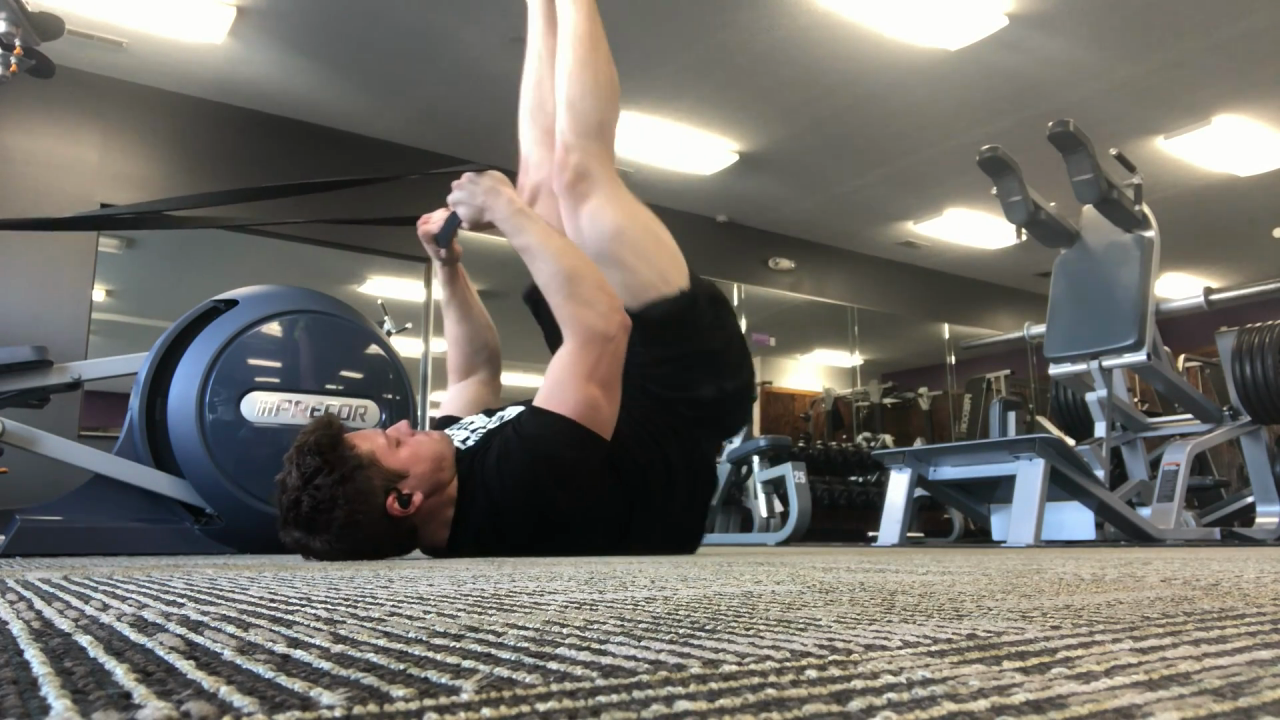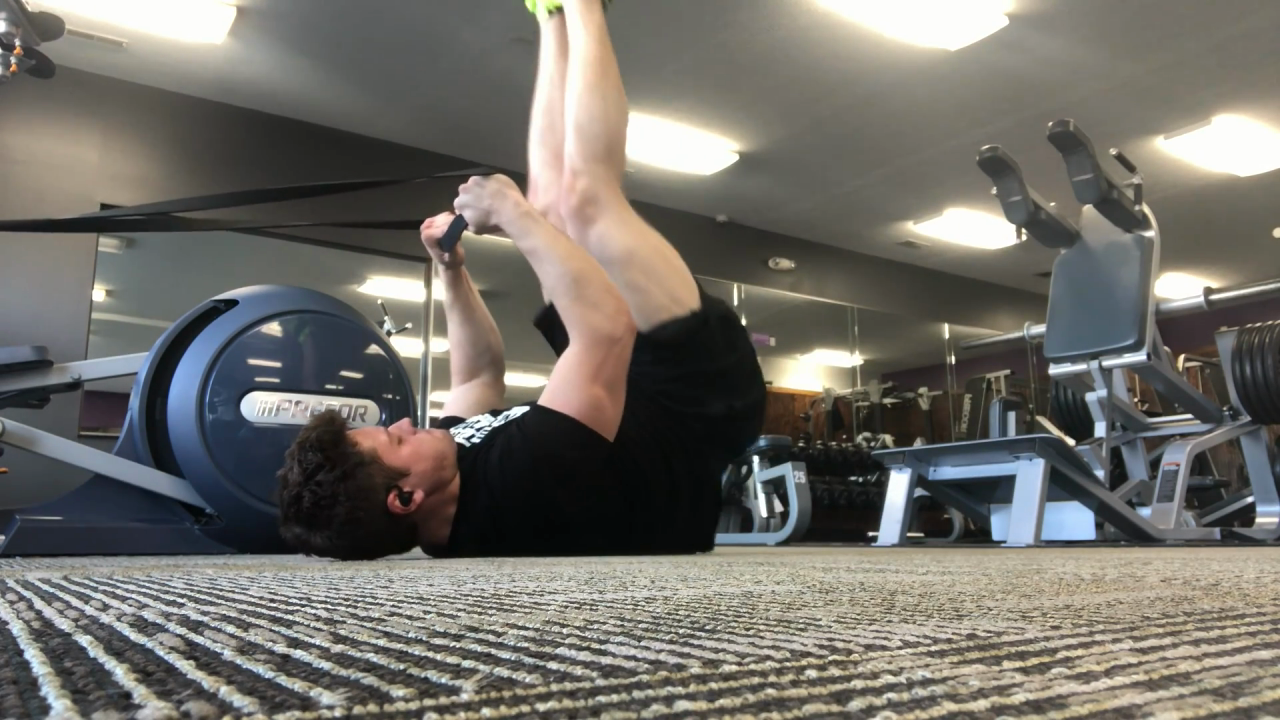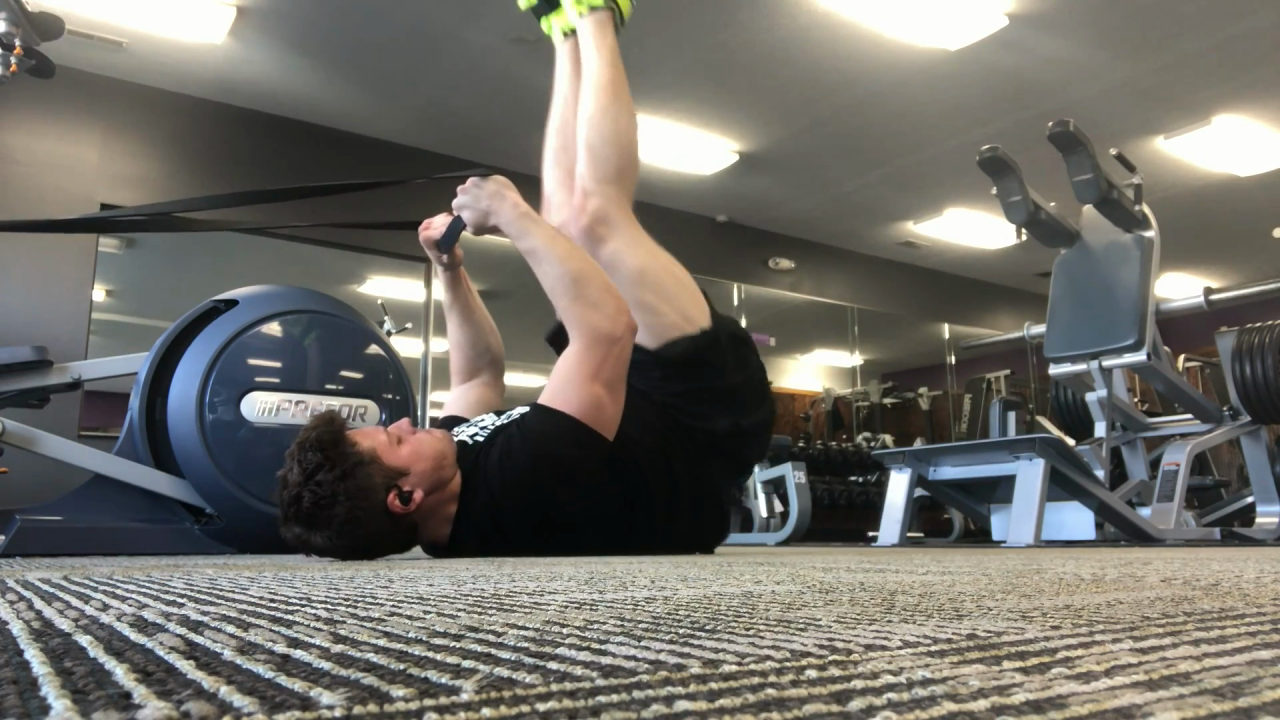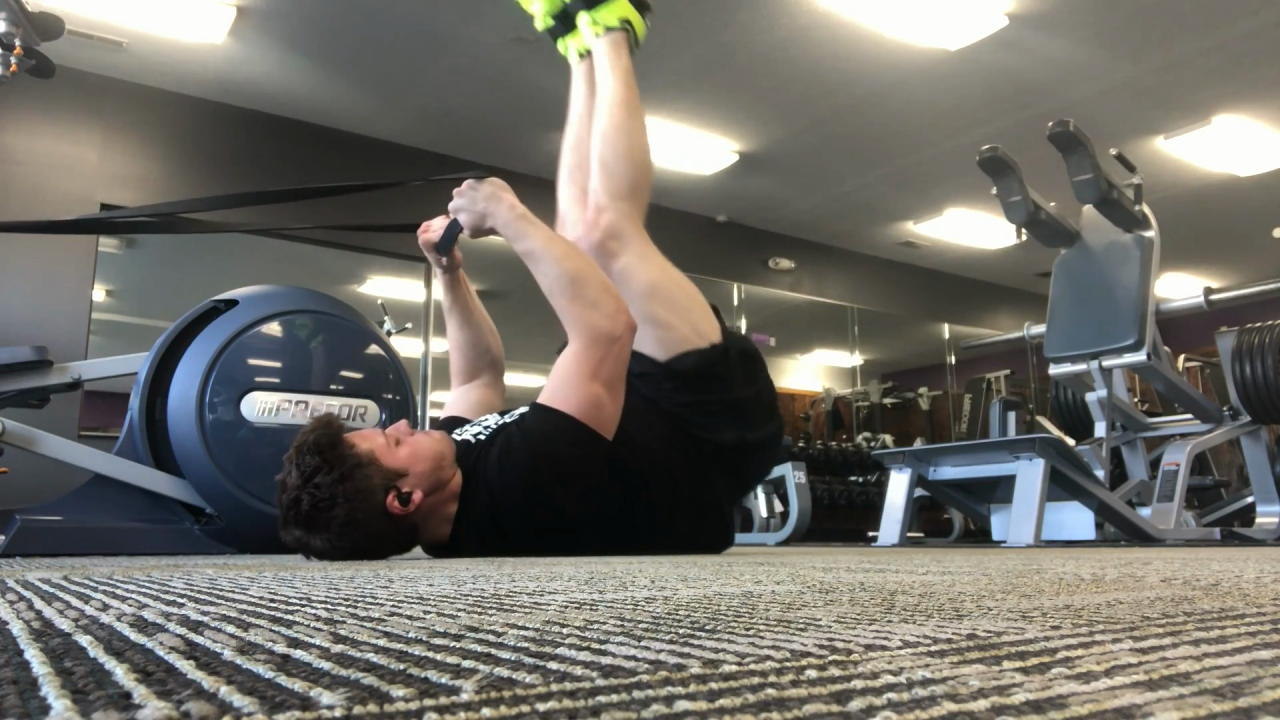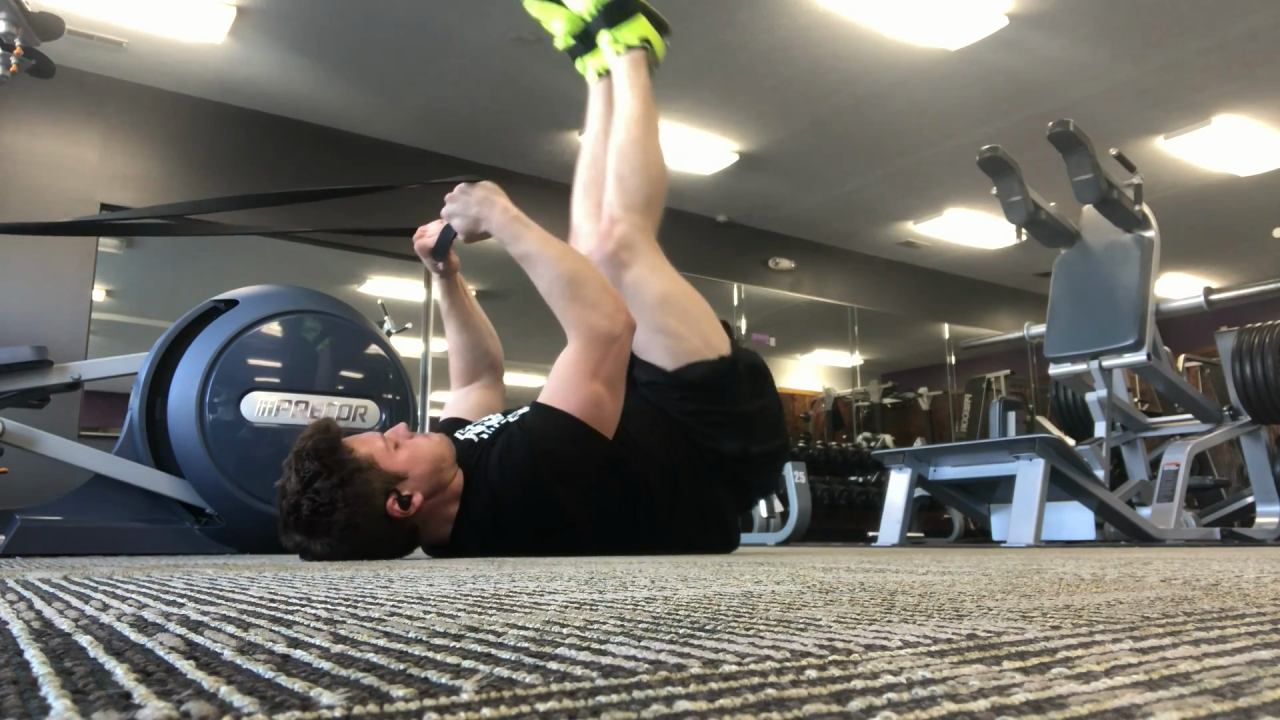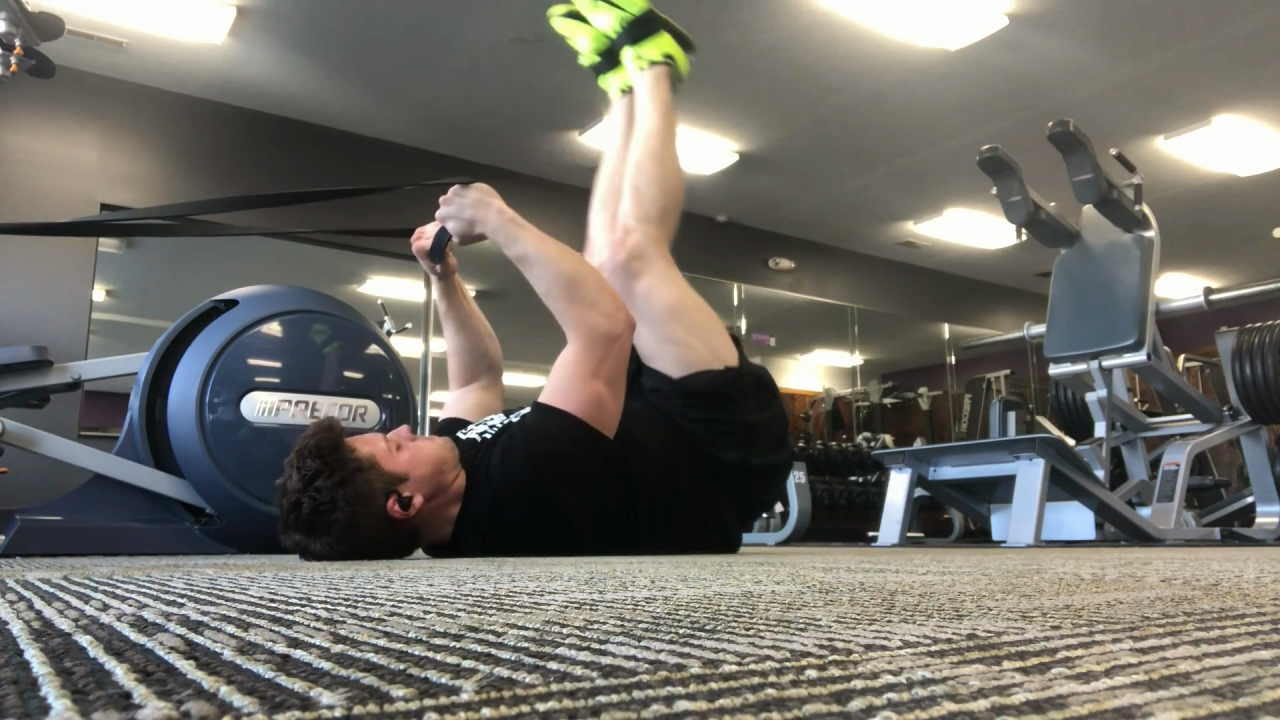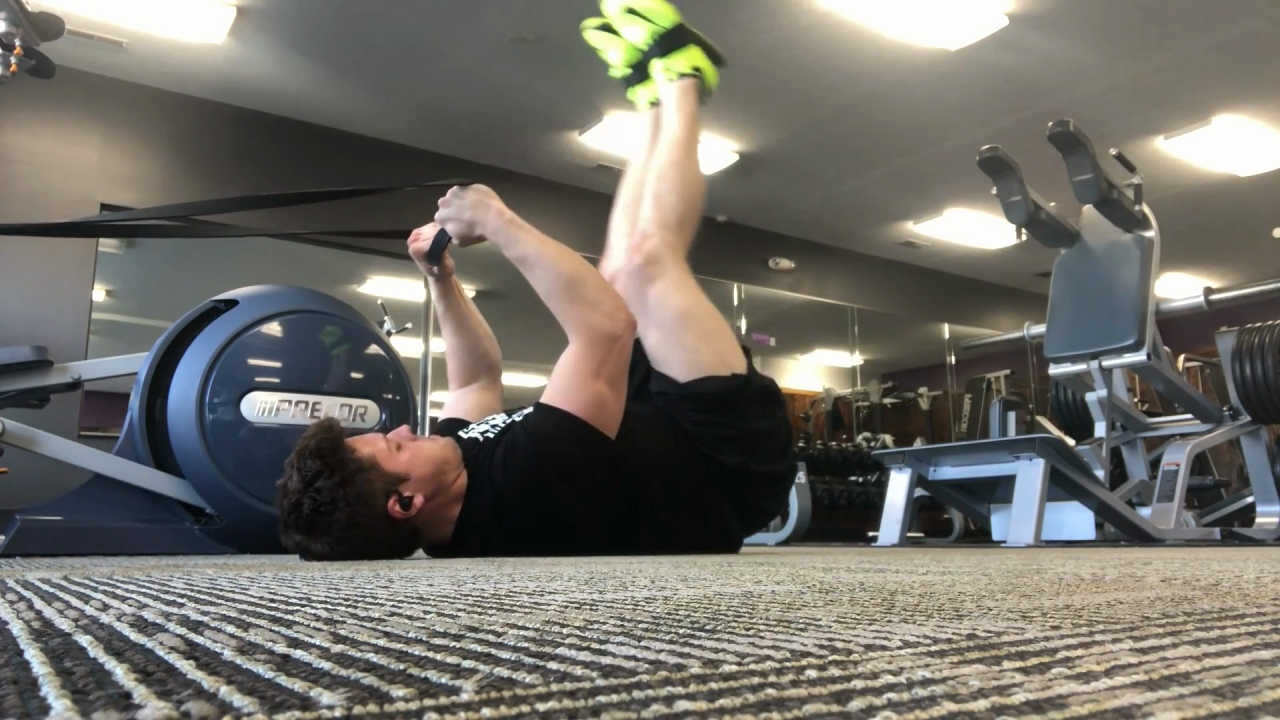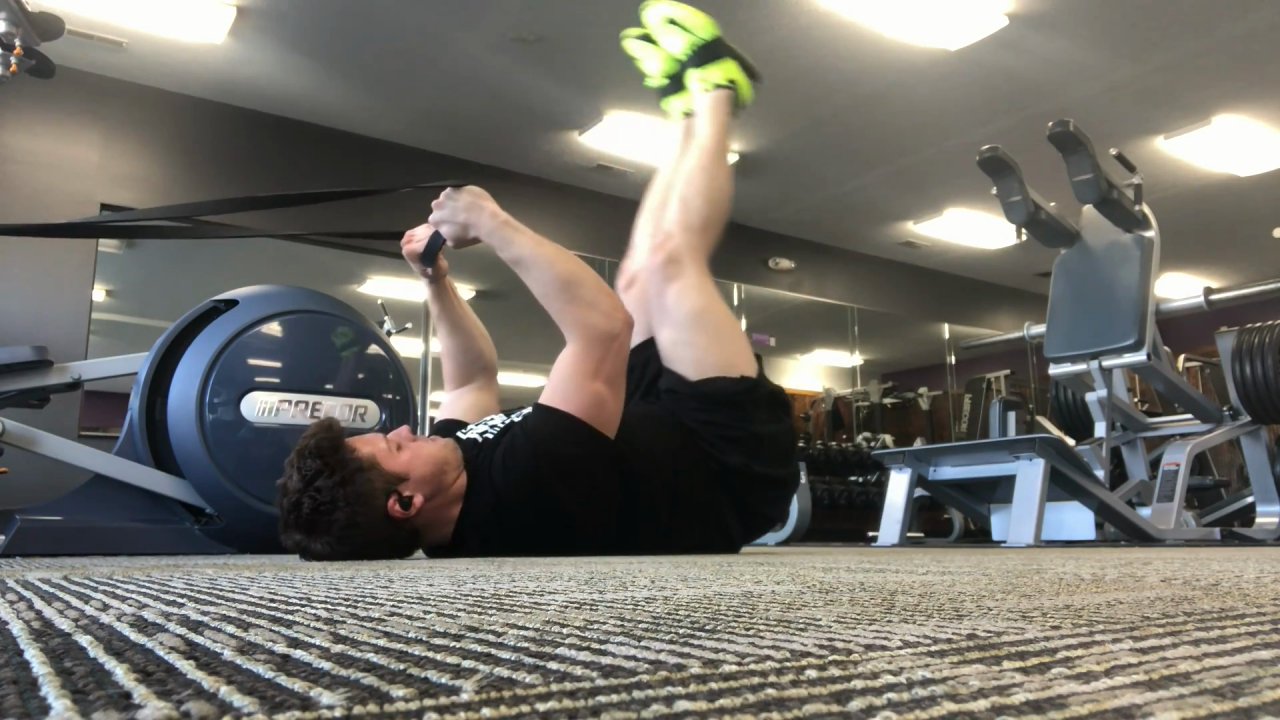
dt=0.1s
person 1, frame 1
right shoulder: (520, 490)
left elbow: (476, 371)
right elbow: (604, 326)
left wrist: (447, 266)
right wrist: (505, 213)
left hip: (629, 389)
right hip: (685, 388)
left knee: (542, 187)
right knee: (576, 176)
person 1, frame 2
right shoulder: (520, 485)
left elbow: (480, 373)
right elbow: (610, 327)
left wrist: (451, 269)
right wrist: (512, 215)
left hip: (644, 400)
right hip: (698, 408)
left knee: (549, 201)
right knee: (582, 193)
person 1, frame 3
right shoulder: (521, 487)
left elbow: (479, 375)
right elbow: (610, 327)
left wrist: (450, 271)
right wrist: (510, 216)
left hip: (646, 407)
right hip: (706, 419)
right knee: (594, 218)
person 1, frame 4
right shoulder: (520, 487)
left elbow: (481, 374)
right elbow: (608, 326)
left wrist: (448, 273)
right wrist: (507, 216)
left hip: (653, 418)
right hip: (713, 432)
right knee: (602, 231)
person 1, frame 5
right shoulder: (521, 489)
left elbow: (480, 377)
right elbow: (608, 326)
left wrist: (445, 277)
right wrist: (502, 219)
left hip: (658, 426)
right hip: (717, 439)
right knee: (615, 247)
left ankle: (606, 65)
right ankle: (626, 55)
person 1, frame 6
right shoulder: (521, 487)
left elbow: (480, 378)
right elbow: (607, 326)
left wrist: (443, 278)
right wrist: (497, 221)
left hip: (660, 431)
right hip: (722, 453)
right knee: (626, 253)
left ankle: (628, 80)
right ankle: (647, 66)
person 1, frame 7
right shoulder: (523, 488)
left elbow: (478, 379)
right elbow: (609, 326)
left wrist: (441, 280)
right wrist: (498, 223)
left hip: (663, 433)
right hip: (725, 457)
right knee: (643, 261)
left ankle: (657, 91)
right ankle: (678, 83)
person 1, frame 8
right shoulder: (520, 486)
left elbow: (474, 380)
right elbow: (606, 327)
left wrist: (435, 279)
right wrist: (491, 223)
left hip: (665, 434)
right hip: (728, 461)
right knee: (666, 257)
left ankle: (692, 103)
right ankle: (712, 89)
